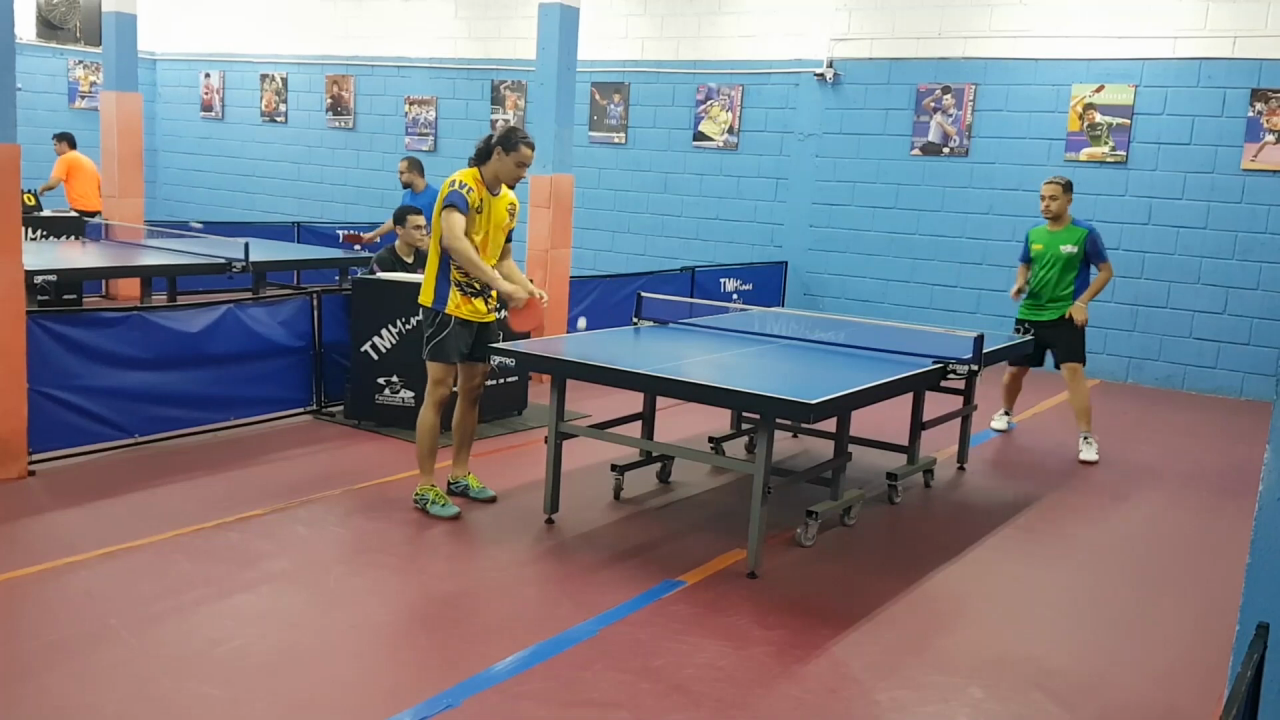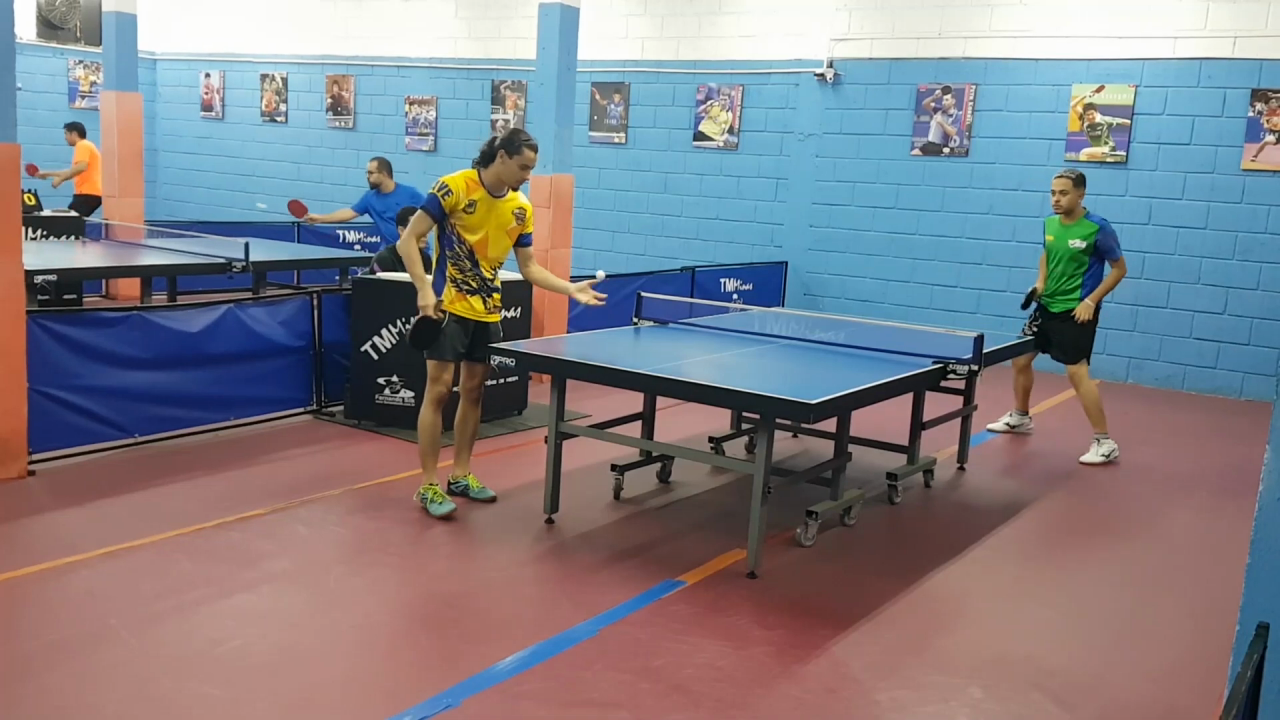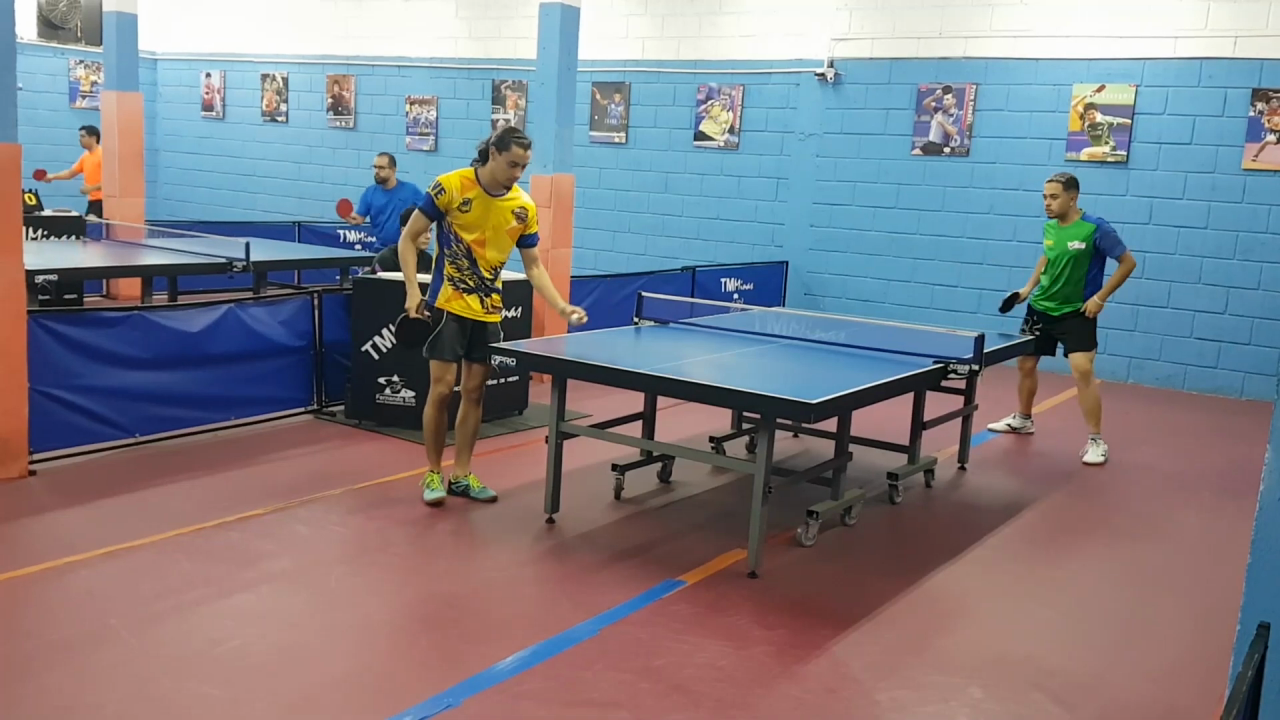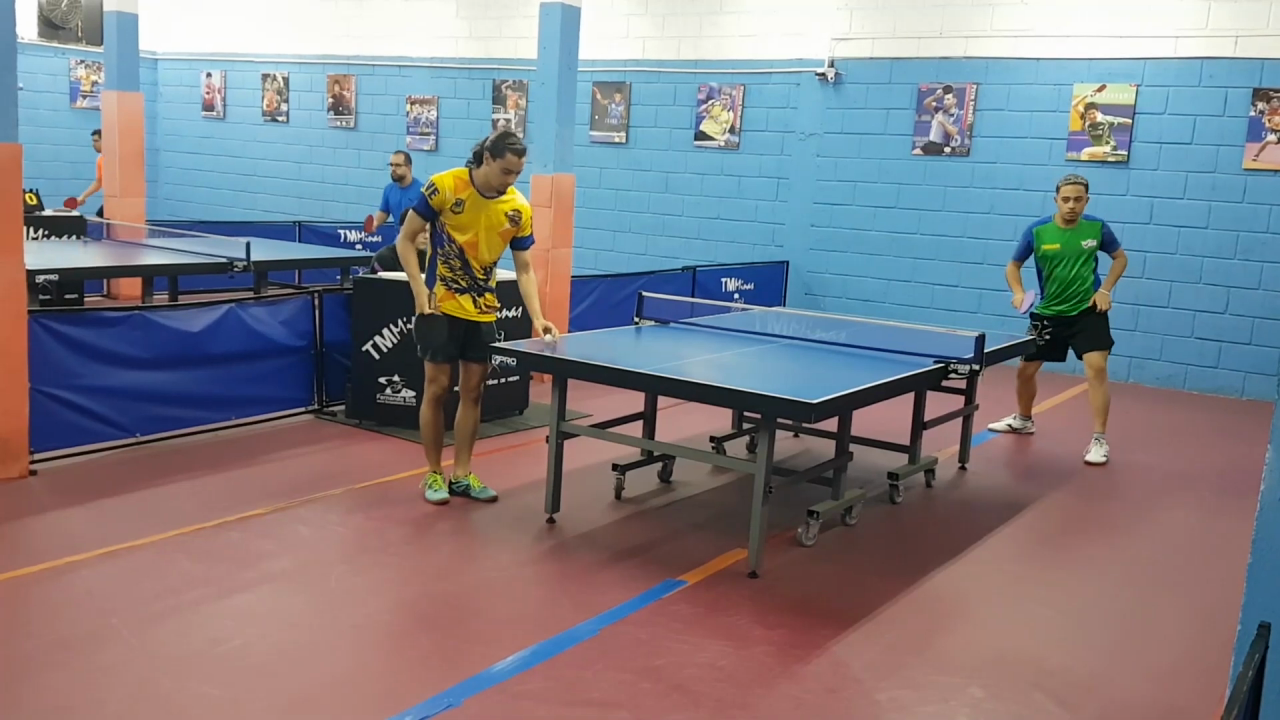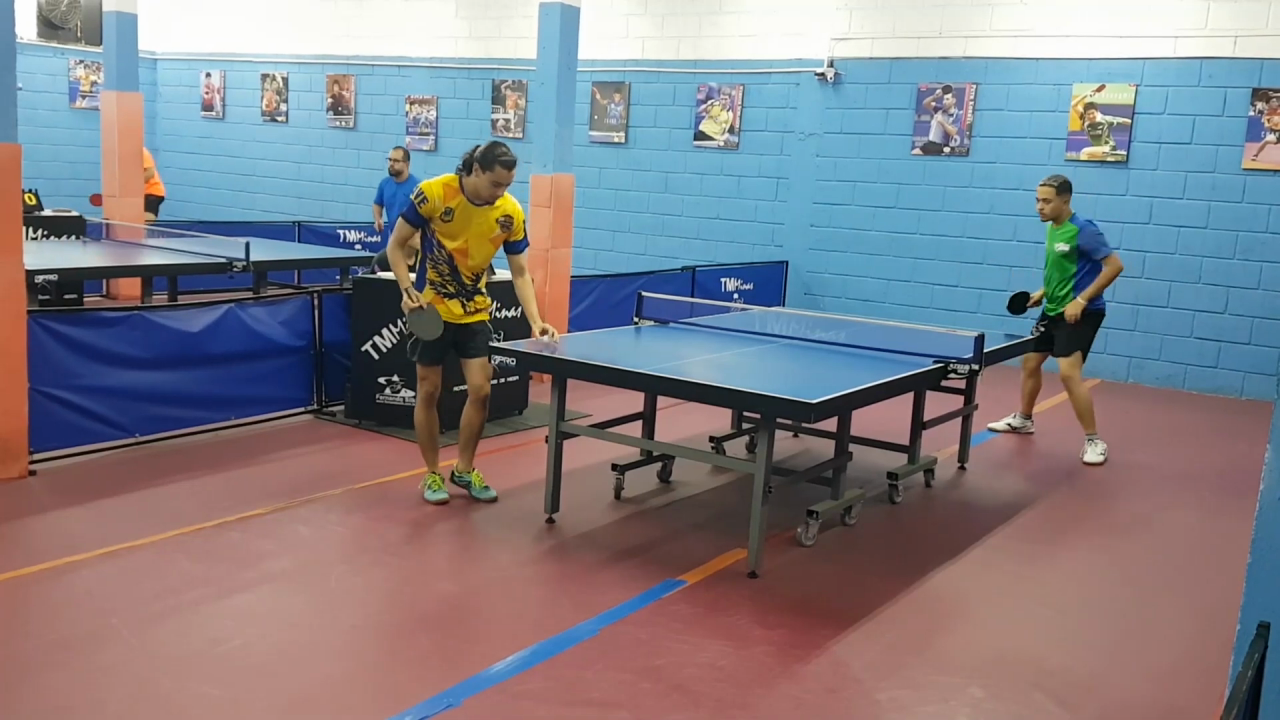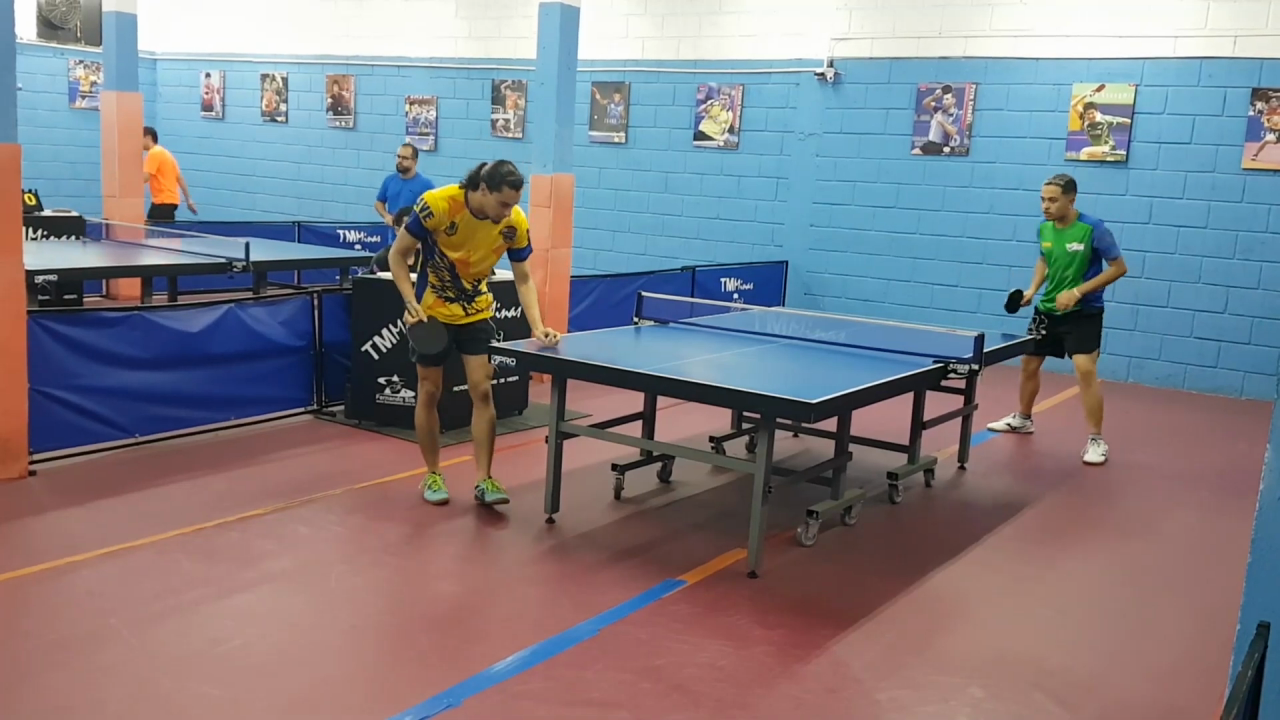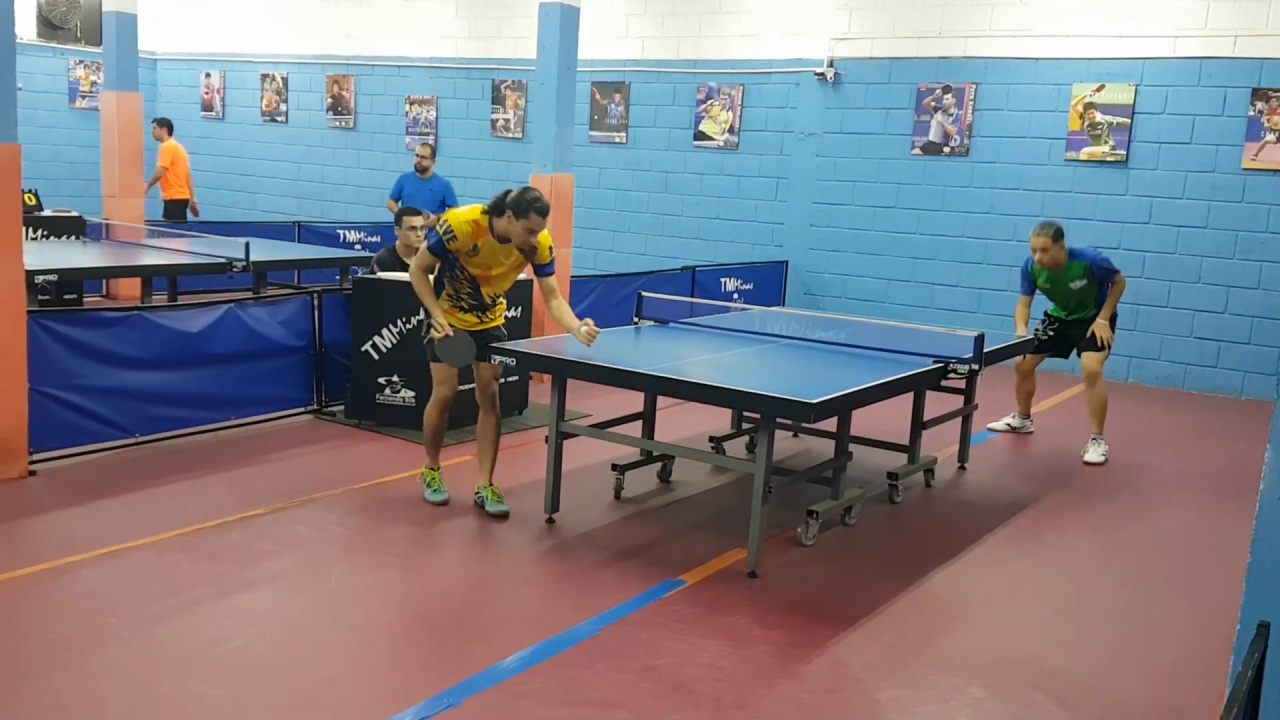
dt=0.3s
person 1, frame 1
left shoulder: (510, 202)
right shoulder: (461, 186)
right elbow: (452, 241)
left wrist: (525, 287)
right wrist: (499, 285)
left hip: (482, 311)
right hip: (447, 304)
left knee: (472, 391)
right knee: (439, 392)
left ankle: (459, 475)
right ankle: (425, 487)
person 1, frame 2
left shoulder: (520, 207)
right shoulder: (453, 187)
left elbow: (529, 266)
right elbow: (408, 239)
left wrist: (570, 288)
right wrist: (424, 289)
left hip: (488, 311)
right hip: (447, 306)
left knee: (473, 391)
right knee: (438, 390)
left ankle: (460, 475)
right ankle: (429, 485)
person 1, frame 3
left shoulder: (524, 207)
right shoulder: (449, 186)
left elbow: (533, 266)
right elbow: (408, 239)
left wrist: (561, 305)
right wrist: (412, 289)
left hip: (489, 311)
right hip: (445, 306)
left knee: (474, 392)
right knee: (441, 389)
left ankle: (462, 474)
right ankle: (433, 473)
person 1, frame 4
left shoulder: (519, 208)
right shoulder: (443, 187)
left elbow: (524, 269)
right elbow: (405, 239)
left wrist: (537, 318)
right wrist: (419, 289)
left hip: (483, 312)
right hip: (440, 307)
left knee: (472, 392)
right knee: (436, 390)
left ankle: (462, 474)
right ankle: (433, 473)
person 1, frame 5
left shoulder: (511, 213)
right shoulder: (432, 193)
left elbow: (520, 273)
right elbow: (396, 246)
left wrist: (535, 321)
right wrist: (408, 290)
left hip: (475, 313)
right hip: (431, 310)
left knee: (480, 391)
right knee: (429, 391)
left ankle: (464, 470)
right ankle: (432, 474)
person 1, frame 6
left shoulder: (515, 223)
right shoulder: (436, 204)
left elbow: (523, 279)
right elbow: (397, 254)
left wrist: (537, 326)
right wrist: (410, 302)
left hip: (477, 314)
right hip: (432, 313)
left knee: (482, 391)
right knee: (429, 392)
left ankle: (484, 480)
right ankle: (432, 475)
person 1, frame 7
left shoulder: (539, 243)
right shoulder: (460, 223)
left elbow: (553, 298)
right elbow: (417, 269)
left wrist: (577, 327)
right wrist: (438, 316)
left hip: (489, 321)
right hip: (446, 315)
left knee: (489, 395)
right knee: (445, 393)
left ankle: (485, 484)
right ankle: (431, 471)
person 2, frame 1
left shoulder: (1085, 234)
right shoulder: (1033, 234)
left elbow: (1105, 271)
left wrist: (1082, 303)
right wrist: (1018, 286)
left hip: (1066, 317)
right hip: (1030, 315)
left knee: (1073, 371)
right knee: (1015, 370)
left ankle: (1087, 438)
right ankle: (1006, 412)
person 2, frame 2
left shoulder: (1098, 228)
right shoulder: (1049, 223)
left elbow: (1119, 268)
left wrist: (1091, 301)
right wrist: (1040, 283)
left hip: (1075, 312)
right hip: (1046, 307)
left knee: (1076, 372)
right knee: (1020, 360)
left ankle: (1104, 441)
right ankle: (1020, 417)
person 2, frame 3
left shoulder: (1096, 229)
right shoulder: (1048, 228)
left elbow: (1128, 263)
left wrist: (1100, 297)
right wrist: (1029, 286)
left hip: (1078, 312)
right hip: (1041, 309)
left knee: (1082, 370)
right knee: (1025, 364)
left ankle: (1096, 440)
right ankle: (1023, 419)
person 2, frame 4
left shoulder: (1098, 227)
right shoulder: (1036, 231)
left elbow: (1120, 257)
right elbow: (1013, 266)
left wrist: (1105, 290)
right wrist: (1018, 292)
left hip: (1088, 311)
right hip: (1048, 314)
left knee: (1096, 368)
right knee: (1025, 370)
left ankle: (1098, 439)
right ankle: (1023, 419)
person 2, frame 5
left shoulder: (1083, 229)
right shoulder: (1053, 228)
left elbow: (1114, 266)
left wrist: (1080, 300)
right wrist: (1044, 291)
left hip: (1082, 313)
right hip: (1054, 311)
left knee: (1069, 373)
right knee: (1030, 363)
left ankle: (1094, 440)
right ankle: (1024, 419)
person 2, frame 6
left shoulder: (1093, 228)
right shoulder: (1044, 228)
left elbow: (1119, 268)
left wrist: (1077, 292)
right wrist: (1033, 288)
left hip: (1084, 312)
right hip: (1048, 310)
left knee: (1085, 370)
right knee: (1029, 366)
left ankle: (1097, 440)
right ankle: (1023, 419)
person 2, frame 7
left shoulder: (1089, 260)
right shoulder: (1030, 266)
left elbow: (1119, 282)
right elbow: (1023, 303)
left wrist: (1103, 319)
right wrist: (1021, 331)
left hip: (1094, 319)
right hip: (1059, 319)
left knee: (1092, 369)
right knee: (1023, 363)
left ankle: (1097, 440)
right ankle: (1022, 420)
